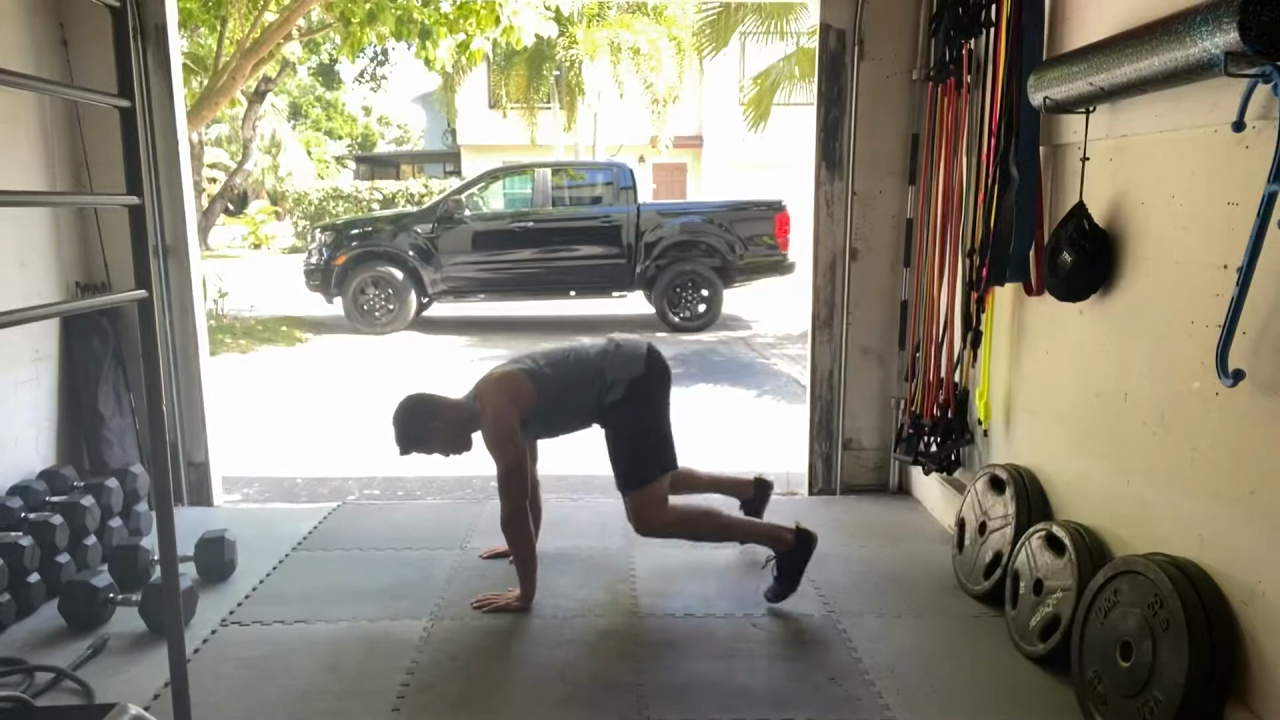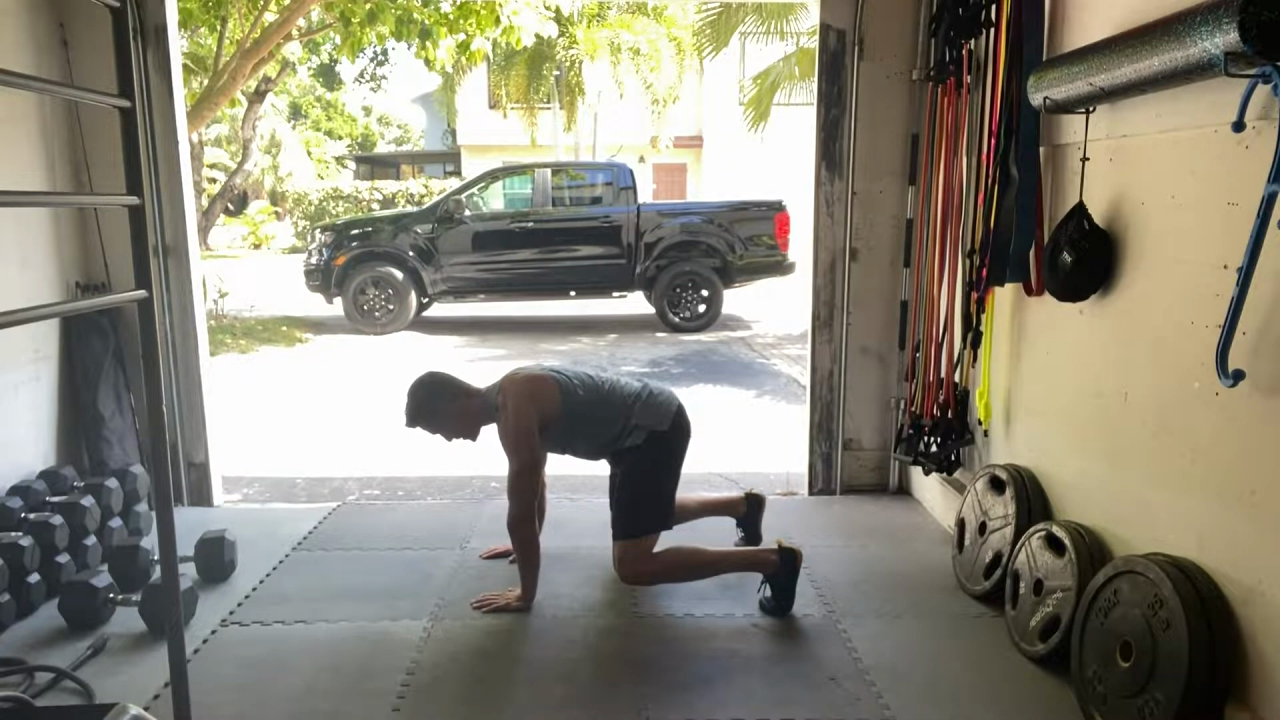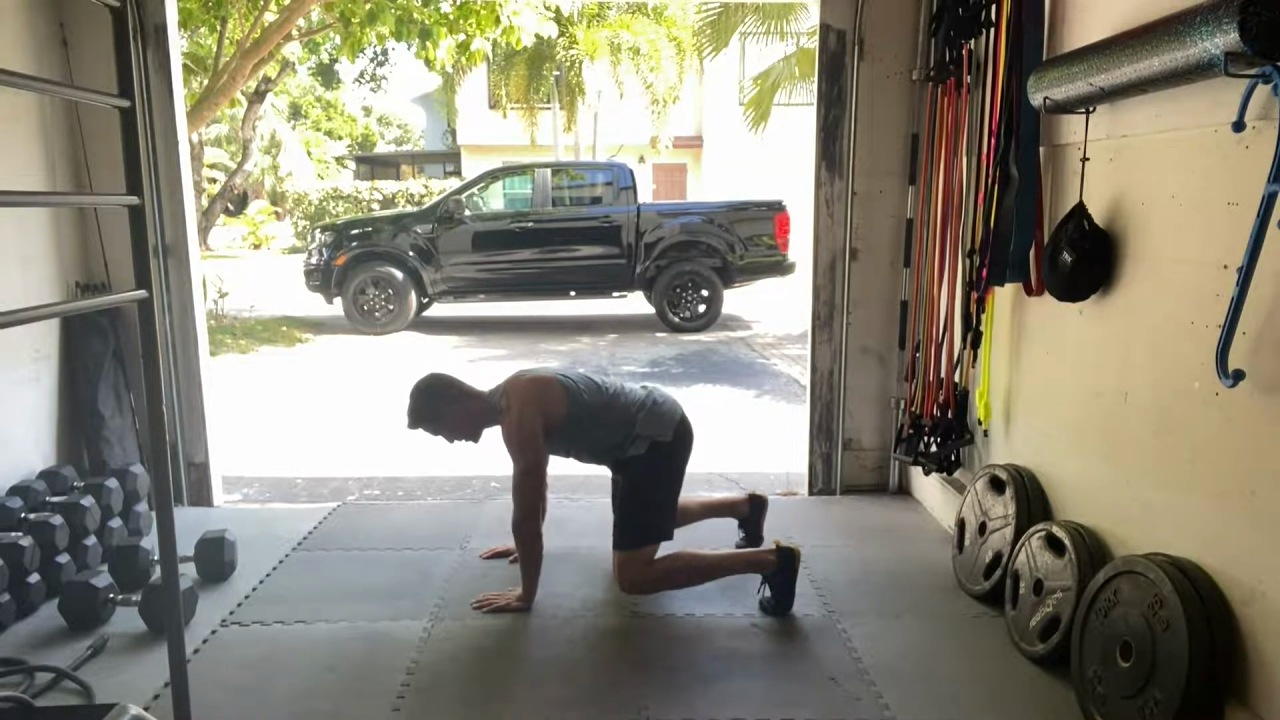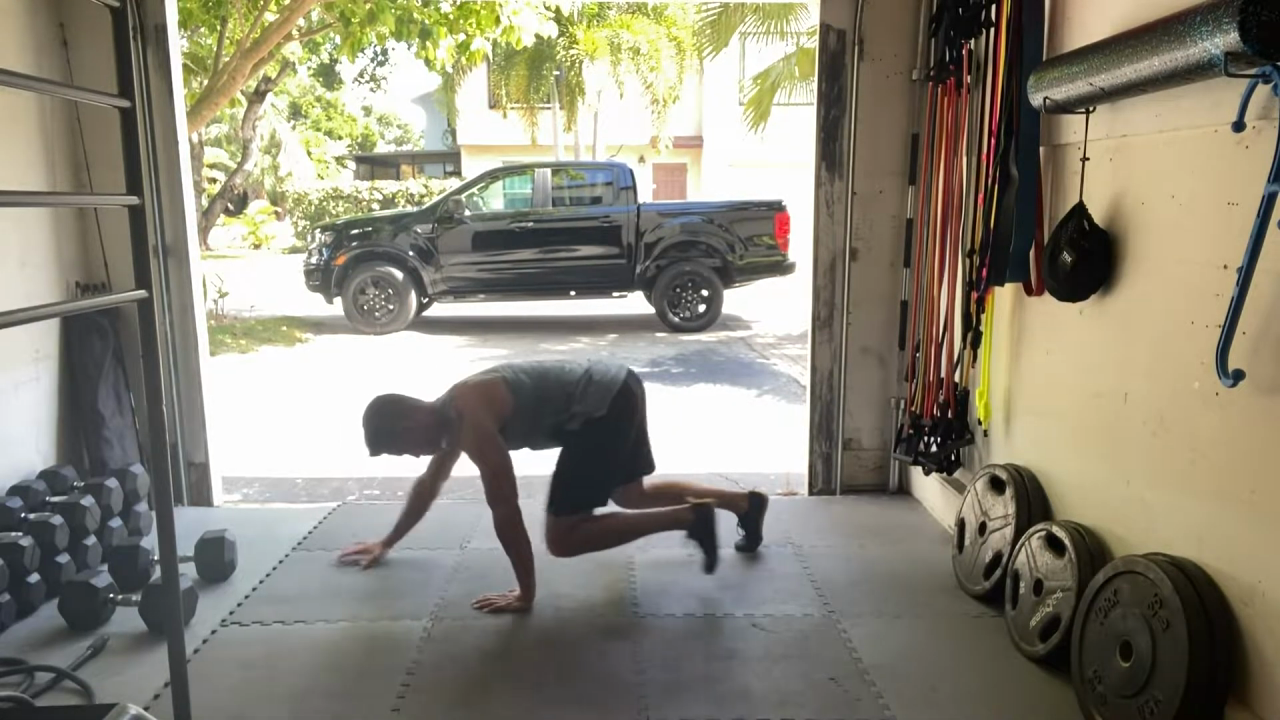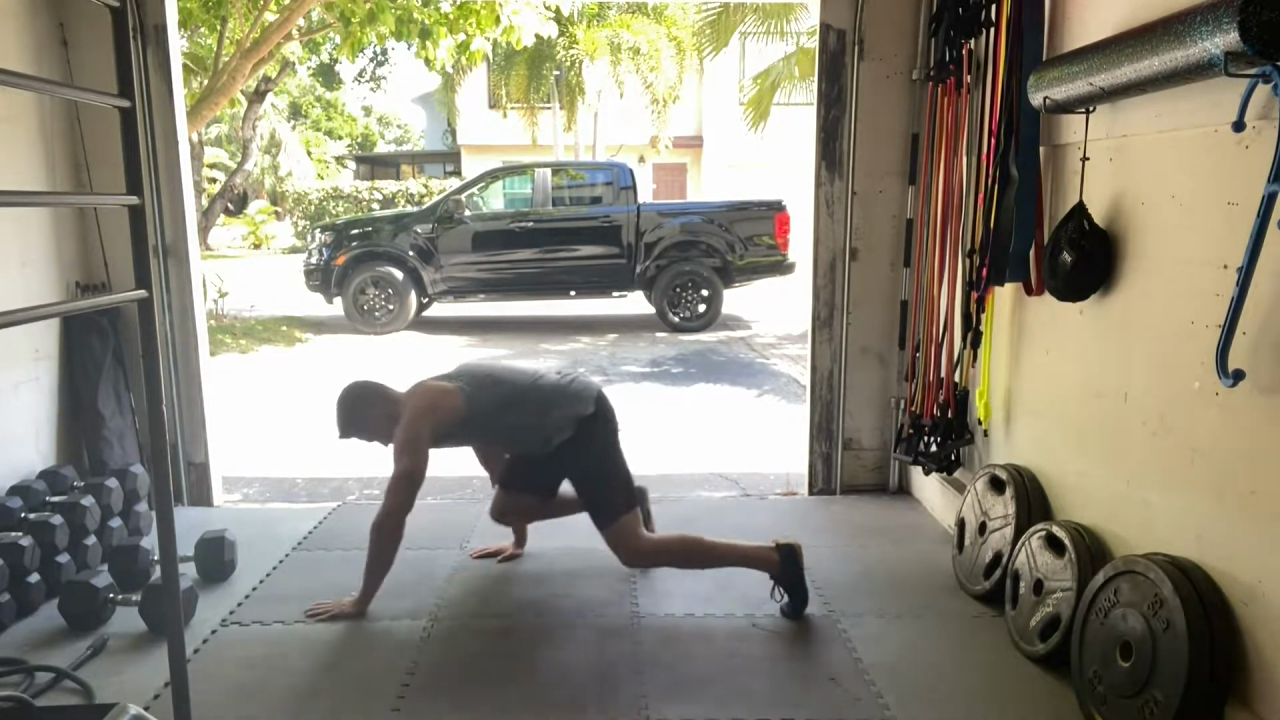
dt=1s
person 1, frame 1
left shoulder: (494, 415)
right shoulder: (492, 398)
left elbow: (513, 508)
right elbow: (528, 479)
left wrist: (525, 593)
right wrist: (526, 541)
left hip: (632, 379)
right hip: (633, 371)
left knee: (648, 516)
right knee: (653, 481)
left ankle: (788, 540)
right ankle: (750, 492)
person 1, frame 2
left shoulder: (514, 413)
right shoulder: (511, 394)
left elbow: (521, 511)
right elbow: (535, 482)
left wrist: (526, 594)
right wrist: (527, 543)
left hip: (655, 429)
right hip: (648, 419)
left knee: (632, 566)
right knee: (640, 516)
left ankle: (773, 560)
right ankle: (743, 505)
person 1, frame 3
left shoulder: (518, 415)
right shoulder: (511, 399)
left elbow: (526, 513)
right elbow: (535, 489)
left wrist: (525, 594)
right wrist: (525, 545)
left hip: (657, 436)
right hip: (654, 423)
left knee: (633, 577)
right knee: (646, 517)
left ankle: (771, 559)
right ankle: (746, 506)
person 1, frame 4
left shoulder: (470, 420)
right shoulder: (451, 408)
left elbow: (506, 512)
right elbow: (431, 480)
left wrist: (525, 592)
right wrist: (386, 542)
left hip: (601, 406)
right hip: (612, 393)
left knee: (562, 538)
right knee: (633, 495)
left ankle: (690, 515)
right ankle: (744, 502)
person 1, frame 5
left shoulder: (415, 418)
right shoulder: (436, 398)
left elbow: (391, 516)
right elbow: (494, 457)
left wrist: (362, 600)
right wrist: (519, 540)
left hip: (579, 419)
right hip: (561, 415)
left knee: (637, 550)
right knee: (505, 508)
left ankle: (774, 558)
right ankle: (621, 496)
